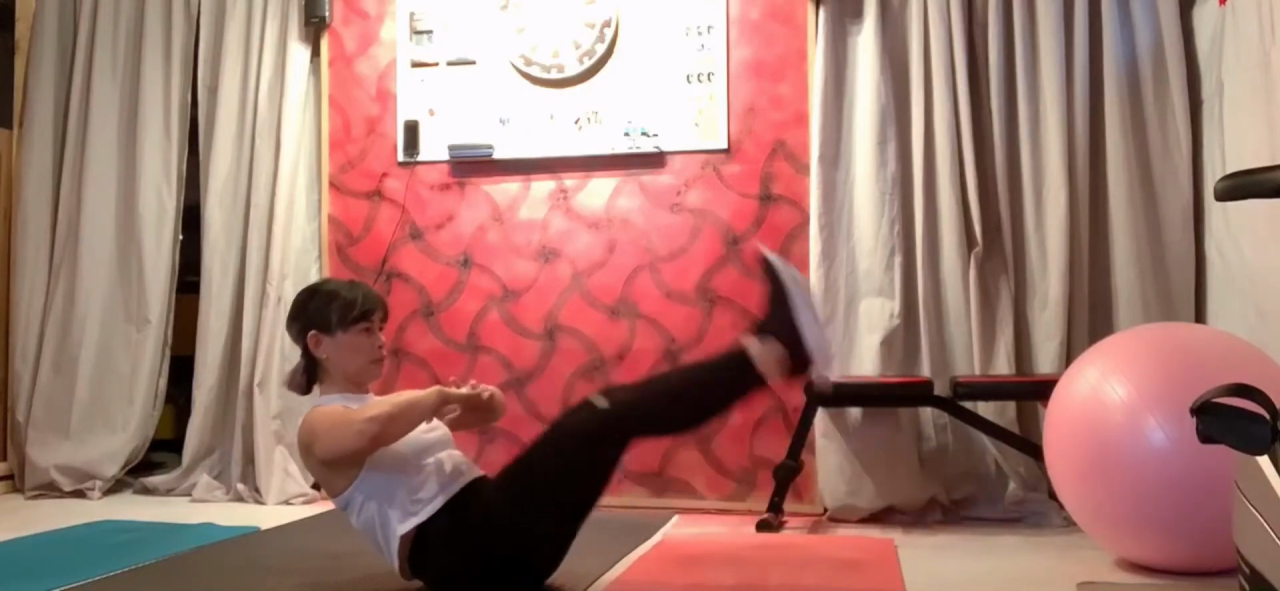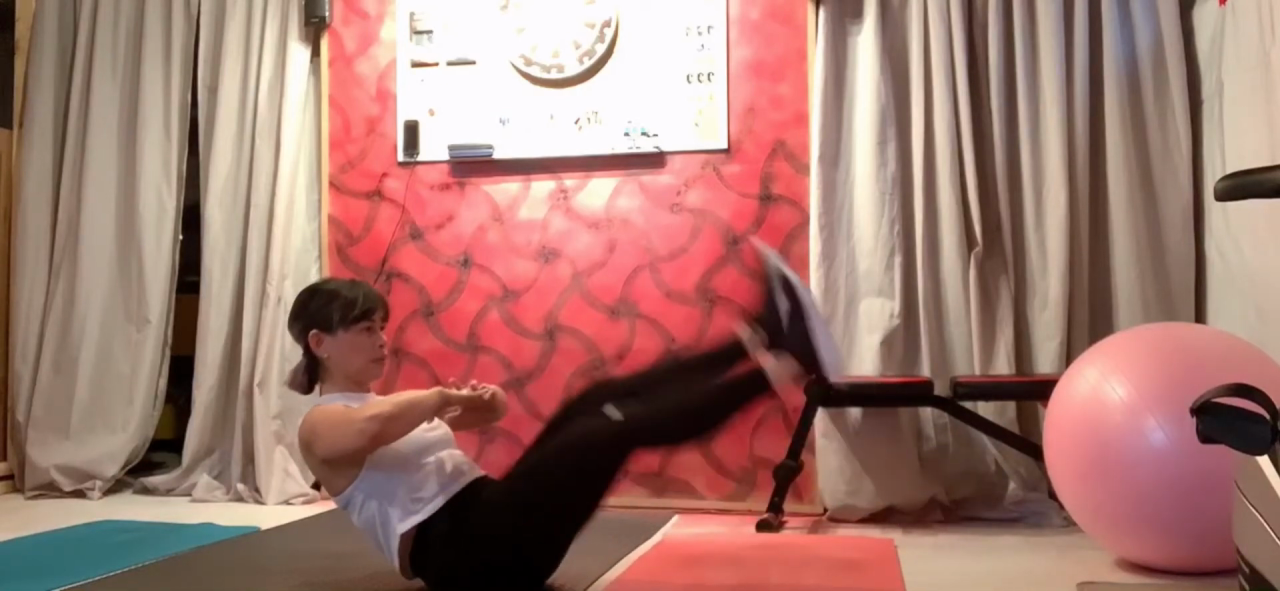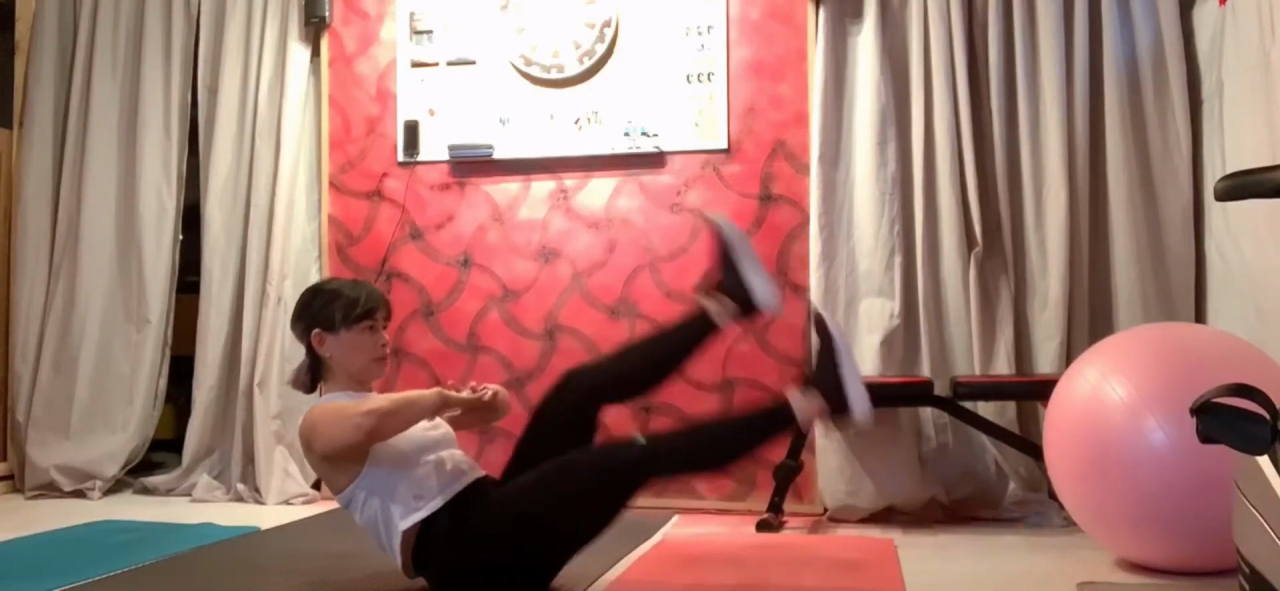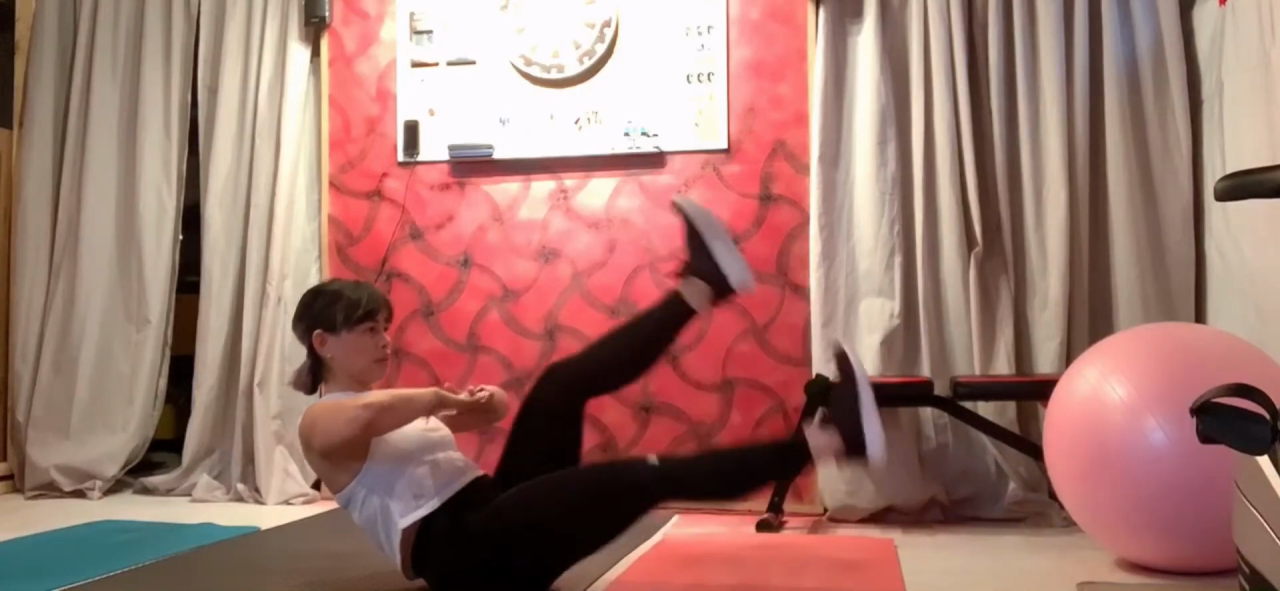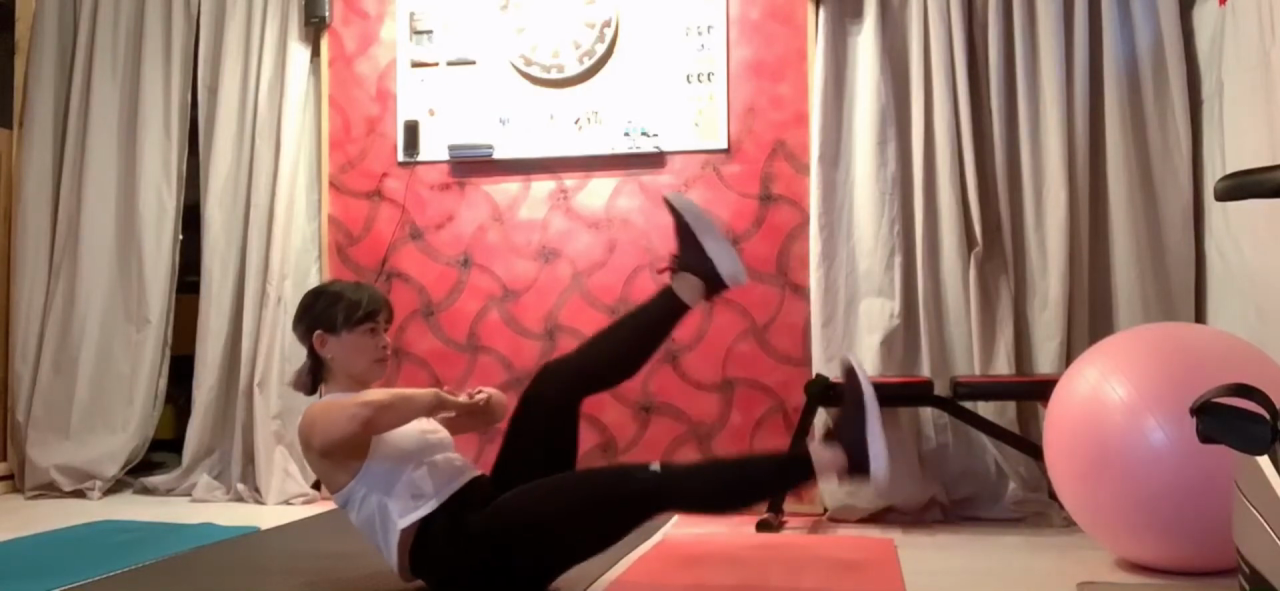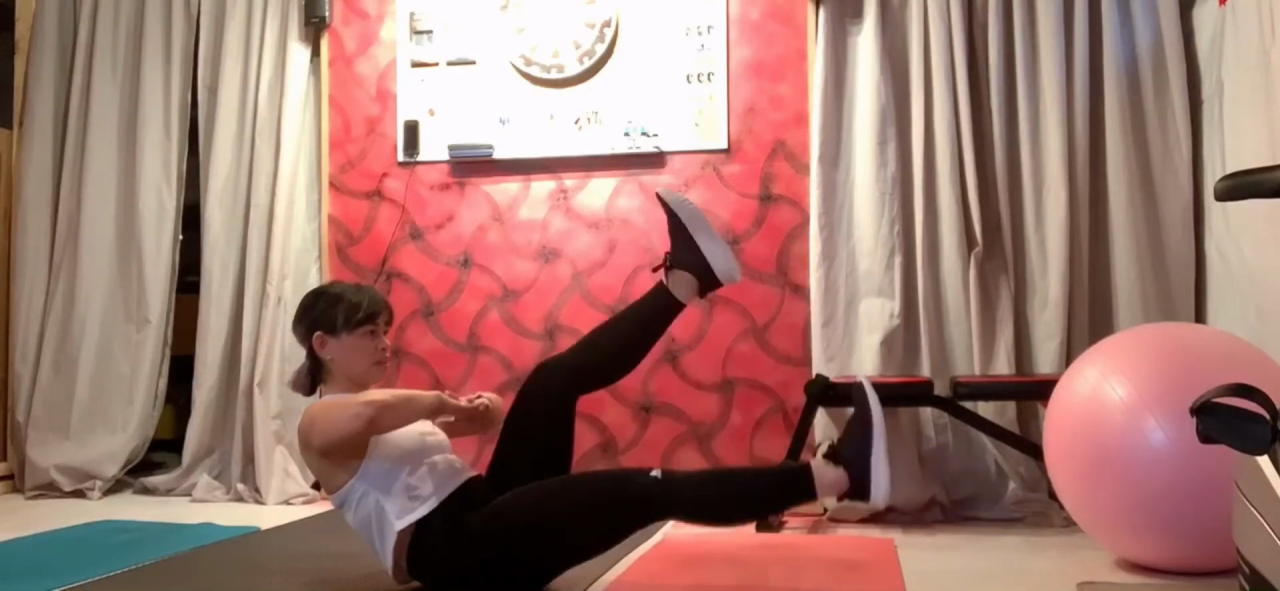
dt=0.1s
person 1, frame 1
left shoulder: (385, 407)
right shoulder: (322, 426)
left elbow: (489, 413)
right elbow: (367, 434)
left wrist: (476, 400)
right wrist: (439, 398)
left hip: (497, 531)
left knee: (608, 412)
right knee: (604, 414)
left ankle: (772, 353)
right ankle: (768, 356)
person 1, frame 2
left shoulder: (385, 405)
right shoulder: (321, 425)
left elbow: (490, 412)
right elbow: (364, 432)
left wrist: (476, 400)
right wrist: (440, 396)
left hip: (496, 532)
left knee: (598, 403)
right knee: (615, 426)
left ankle: (757, 344)
right ankle: (774, 371)
person 1, frame 3
left shoulder: (392, 406)
right shoulder: (323, 425)
left elbow: (500, 405)
right elbow: (365, 426)
left wrist: (482, 400)
right wrist: (440, 400)
left hip: (498, 518)
left knee: (579, 389)
right knee: (631, 456)
left ankle: (723, 306)
right ankle: (808, 404)
person 1, frame 4
left shoulder: (395, 404)
right shoulder: (323, 424)
left elbow: (498, 409)
right elbow: (361, 420)
left wrist: (479, 401)
right wrist: (438, 399)
left hip: (500, 516)
left knee: (563, 381)
right knee: (646, 476)
left ankle: (698, 290)
right ankle: (824, 440)
person 1, frame 5
left shoulder: (394, 406)
right shoulder: (322, 424)
left elbow: (495, 408)
right elbow: (363, 417)
left wrist: (477, 404)
right wrist: (439, 399)
left hip: (495, 518)
left knee: (560, 381)
right knee: (646, 483)
left ankle: (689, 283)
right ankle: (828, 458)
person 1, frame 6
left shoulder: (394, 406)
right shoulder: (321, 425)
left elbow: (492, 411)
right elbow: (365, 417)
left wrist: (474, 408)
right wrist: (440, 403)
left hip: (493, 516)
left knee: (554, 380)
right knee: (648, 489)
left ankle: (683, 281)
right ankle: (833, 475)
